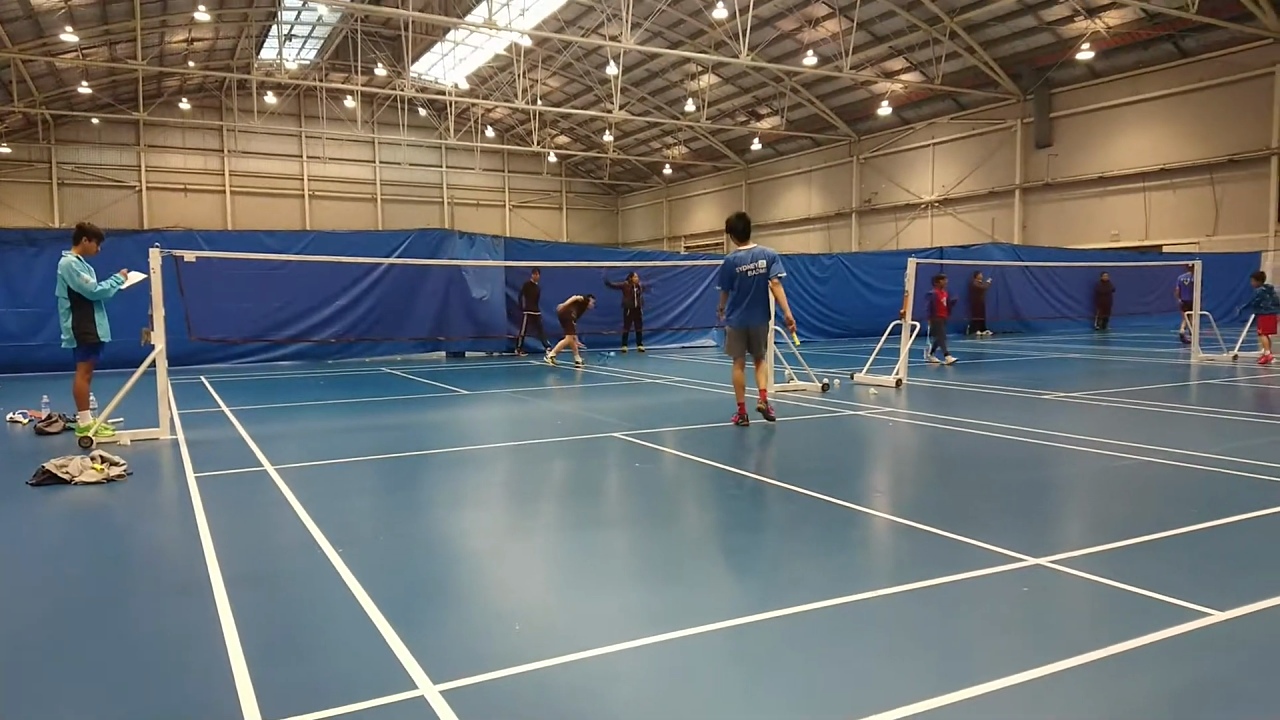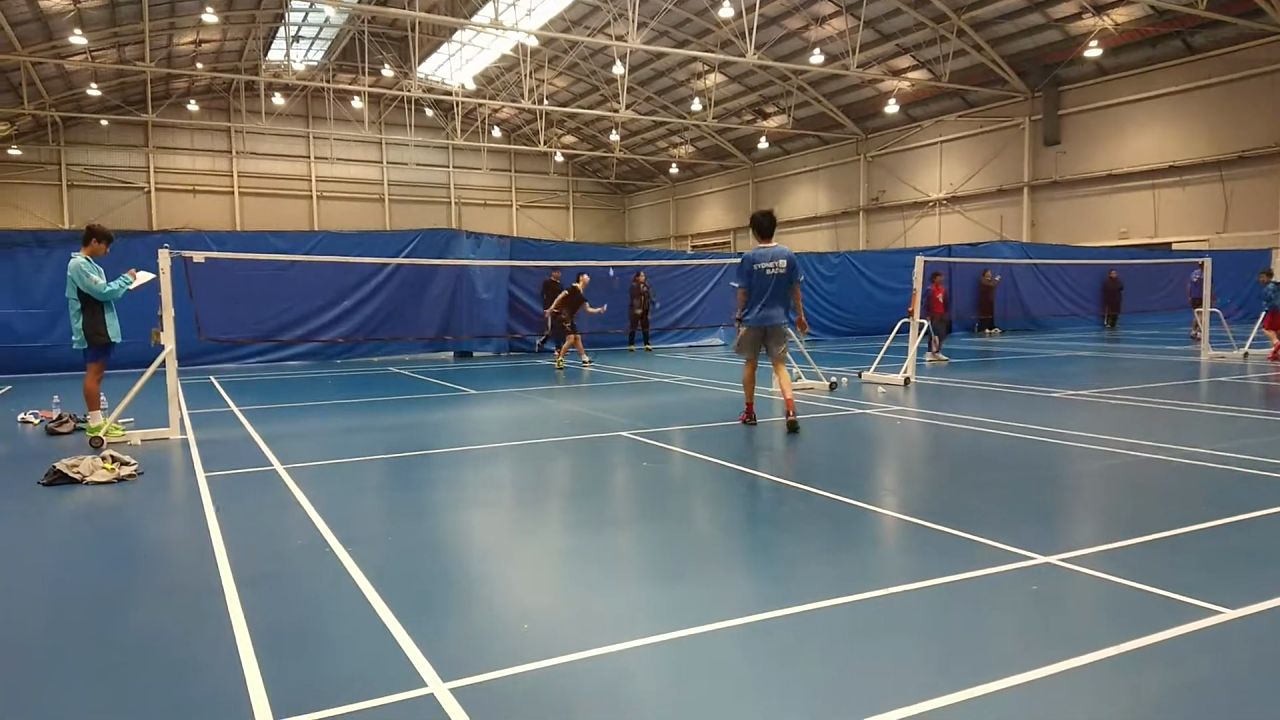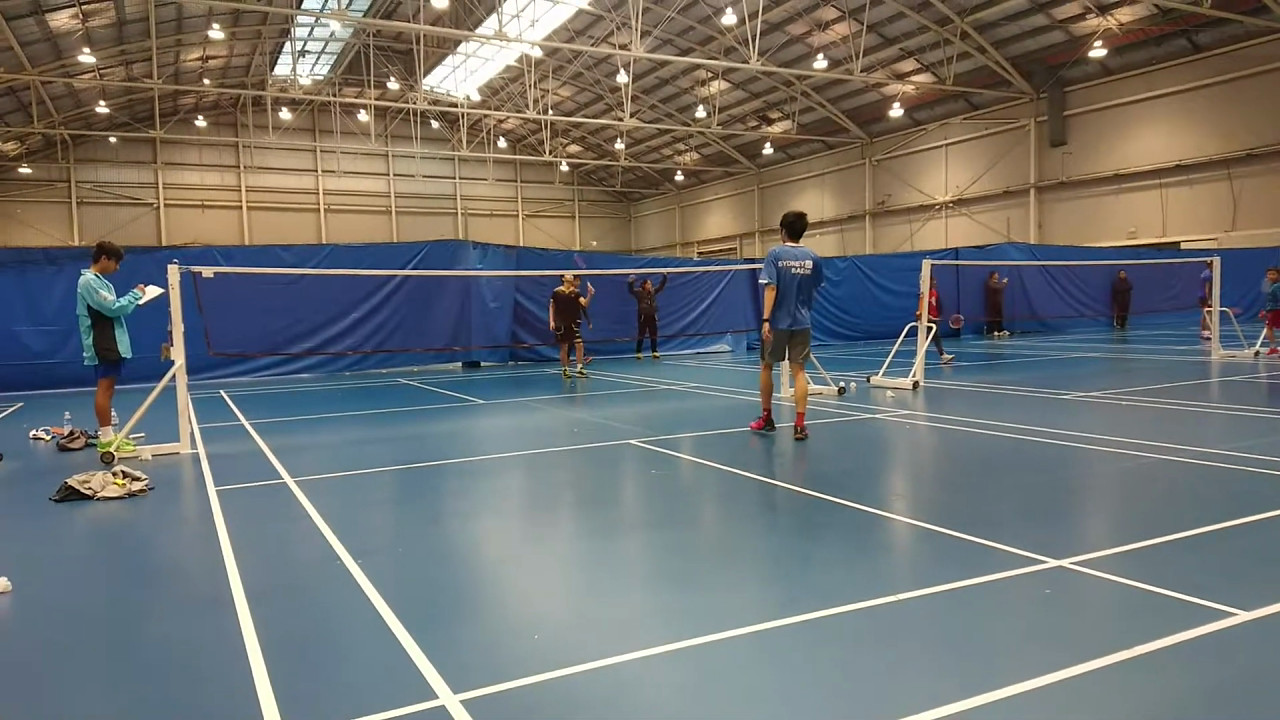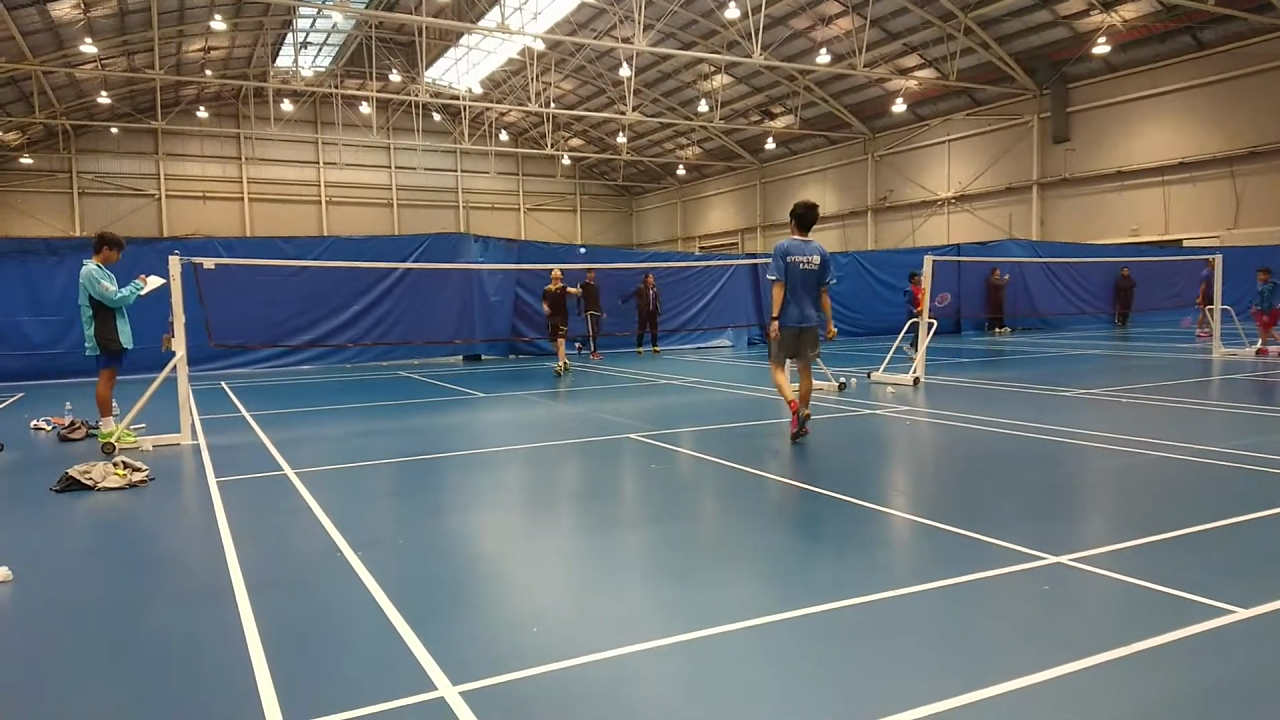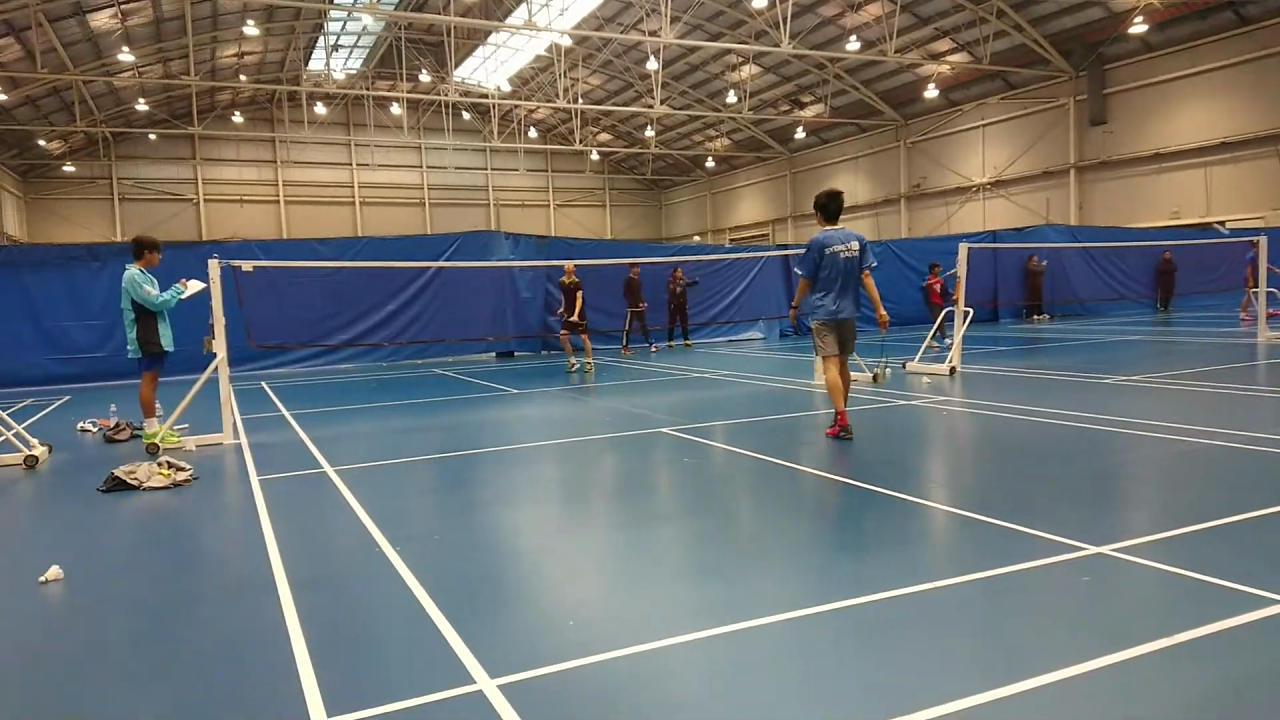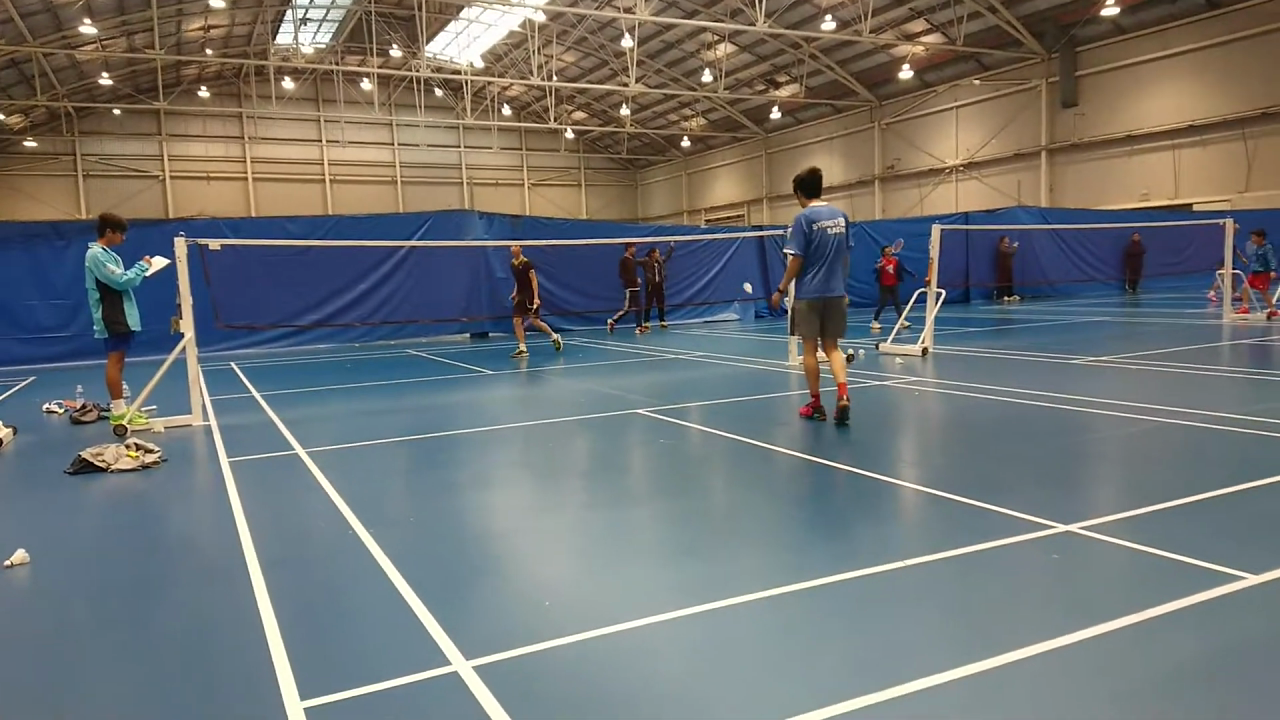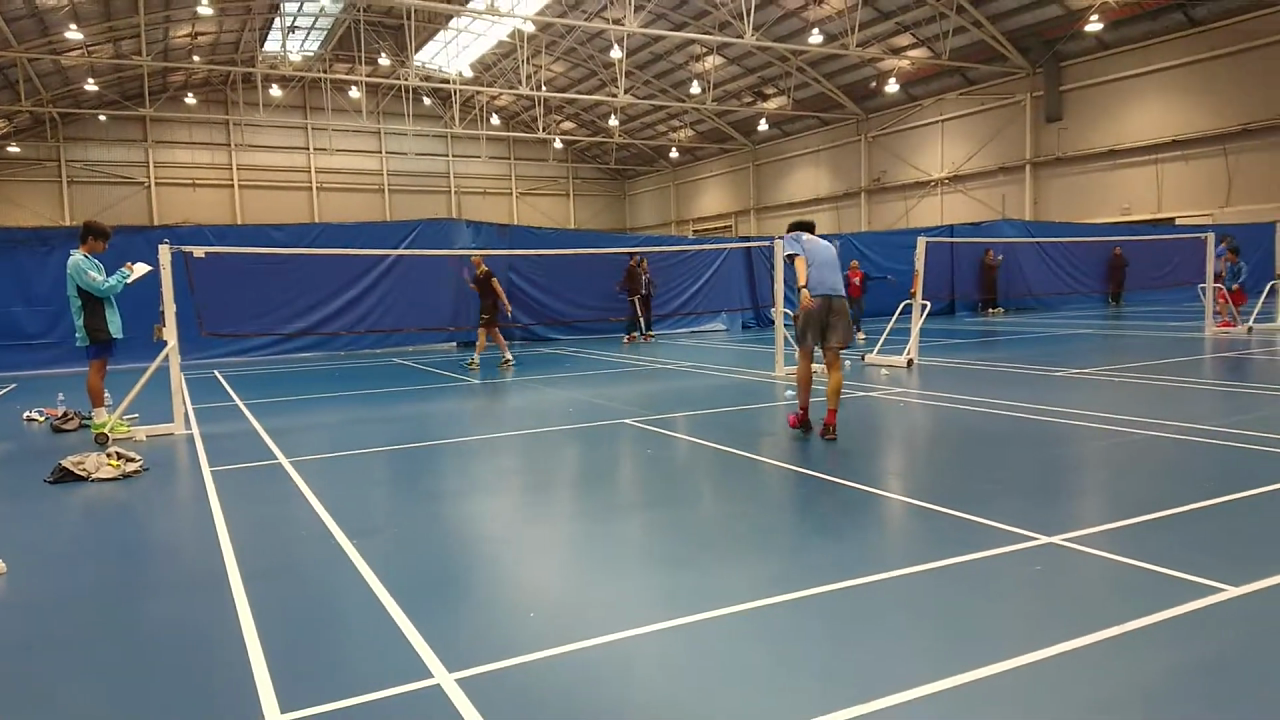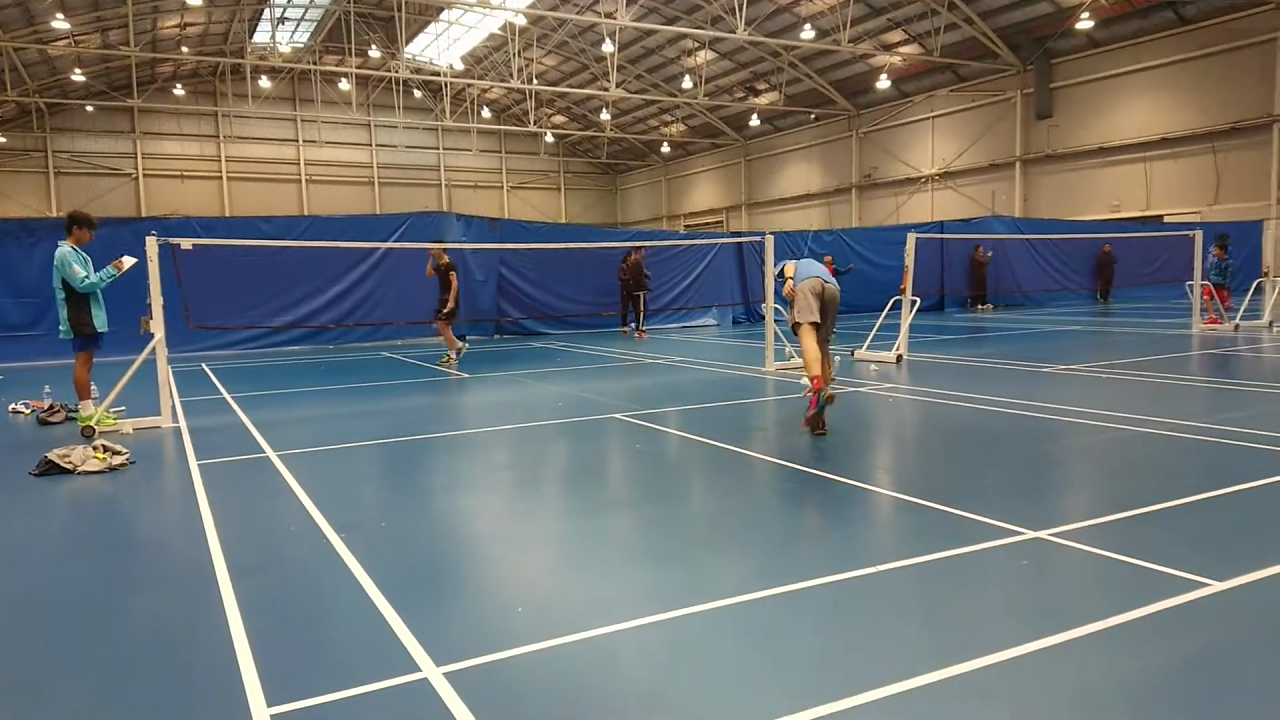
dt=0.3s
person 1, frame 1
left shoulder: (730, 260)
right shoulder: (769, 255)
left elbow: (724, 292)
right elbow: (775, 284)
left wrist: (722, 309)
right wrist: (787, 313)
left hip: (736, 320)
right hip: (760, 319)
left knee: (738, 364)
right knee: (760, 360)
left ankle: (741, 412)
right ankle: (764, 400)
person 1, frame 2
left shoulder: (749, 257)
right shoulder: (788, 255)
left elbow: (743, 292)
right elbow: (795, 289)
left wrist: (738, 316)
right wrist: (800, 315)
left hip: (753, 320)
right hip: (778, 320)
left knee: (750, 365)
right knee: (780, 366)
left ankle: (749, 412)
right ankle: (791, 412)
person 1, frame 3
left shoulder: (775, 254)
right shoulder: (813, 258)
left elbow: (770, 289)
left wrist: (765, 320)
left hip: (778, 322)
right hip: (802, 323)
left knee: (766, 368)
right knee: (798, 371)
left ankle: (766, 416)
right ankle: (800, 424)
person 1, frame 4
left shoulder: (782, 248)
right shoulder: (821, 252)
left elbow: (778, 287)
right elbow: (823, 291)
left wrist: (774, 318)
right wrist: (829, 323)
left hip: (786, 320)
right hip: (810, 321)
left knee: (778, 368)
right knee: (805, 370)
left ankle: (796, 411)
right ankle: (802, 415)
person 1, frame 5
left shoulder: (817, 242)
right shoulder: (858, 240)
left elbow: (805, 280)
right elbow: (866, 276)
left wrist: (794, 306)
right wrist: (880, 309)
left hip: (823, 313)
right hip: (848, 312)
left knee: (831, 366)
right knee: (843, 364)
left ankle: (842, 423)
right ankle: (841, 413)
person 1, frame 6
left shoulder: (804, 217)
right shoulder: (841, 217)
left elbow: (796, 260)
right elbow: (846, 257)
left wrist: (781, 289)
left hip: (810, 293)
right hip: (836, 291)
left knee: (811, 348)
right knee: (833, 347)
left ankle: (816, 404)
right ankle: (843, 399)
person 1, frame 7
left shoulder: (792, 236)
right shoulder: (826, 244)
left elbow: (800, 259)
left wrist: (802, 287)
left hip: (813, 295)
right hip: (838, 295)
left knee: (805, 356)
right knee: (833, 363)
left ankle: (803, 415)
right ankle: (830, 422)
person 1, frame 8
left shoulder: (785, 266)
left elbow: (790, 264)
left wrist: (789, 279)
left hip: (806, 283)
right hip: (832, 287)
left knee: (807, 334)
right knee: (822, 353)
left ankle: (818, 387)
right ankle: (819, 418)
person 2, frame 1
left shoulder: (78, 263)
right shoulder: (70, 264)
left elbow: (90, 292)
right elbow: (93, 291)
left wrist: (115, 284)
right wrist: (117, 279)
left hip: (89, 327)
right hip: (82, 329)
left knee: (86, 373)
right knee: (83, 373)
left ankle: (86, 419)
right ankle: (84, 424)
person 2, frame 2
left shoulder: (88, 264)
right shoulder: (80, 265)
left elbow: (100, 293)
right elbow: (103, 292)
left wrist: (123, 284)
right wrist: (126, 279)
left hip: (100, 327)
right hip: (93, 329)
left knee: (97, 374)
right knee: (94, 374)
left ankle: (97, 420)
right ankle: (95, 424)
person 2, frame 3
left shoulder: (98, 281)
right shoulder: (89, 281)
left elbow: (110, 308)
right elbow: (112, 308)
left wrist: (133, 299)
right wrist: (135, 294)
left hip: (111, 343)
right hip: (104, 345)
left knee: (108, 389)
right knee: (105, 389)
left ankle: (108, 435)
right ankle: (106, 439)
person 2, frame 4
left shoulder: (100, 271)
right shoulder: (91, 272)
left elbow: (112, 299)
right elbow: (114, 298)
left wrist: (135, 289)
right wrist: (137, 284)
left hip: (112, 334)
right hip: (105, 335)
left knee: (109, 380)
right knee: (106, 380)
left ankle: (109, 426)
right ankle: (106, 430)
person 2, frame 5
left shoulder: (141, 275)
right shoulder: (134, 276)
left elbow: (154, 302)
right elbow: (156, 302)
left wrist: (176, 294)
right wrist: (178, 288)
left hip: (154, 337)
right hip: (147, 338)
left knee: (151, 381)
right knee: (149, 381)
left ankle: (153, 427)
right ankle: (151, 430)
person 2, frame 6
left shoulder: (105, 254)
right shoulder: (97, 255)
right elbow: (121, 281)
left wrist: (141, 271)
right wrist: (142, 266)
left hip: (120, 316)
right hip: (112, 318)
left knee: (118, 362)
right knee: (115, 362)
left ankle: (120, 407)
right ankle: (118, 412)
person 2, frame 7
left shoulder: (88, 261)
right shoulder: (78, 262)
right elbow: (102, 288)
left wrist: (122, 278)
right wrist: (123, 273)
left hip: (102, 324)
right hip: (95, 326)
left knee: (100, 370)
right knee: (97, 370)
left ankle: (101, 416)
right ankle: (99, 420)
person 2, frame 8
left shoulder: (75, 253)
right shoulder: (66, 254)
right elbow: (82, 284)
left wrist: (109, 273)
right wrist: (111, 272)
left hip: (88, 316)
right hip: (80, 318)
left knee: (86, 363)
right knee: (83, 362)
left ankle: (88, 408)
right ankle: (86, 412)
